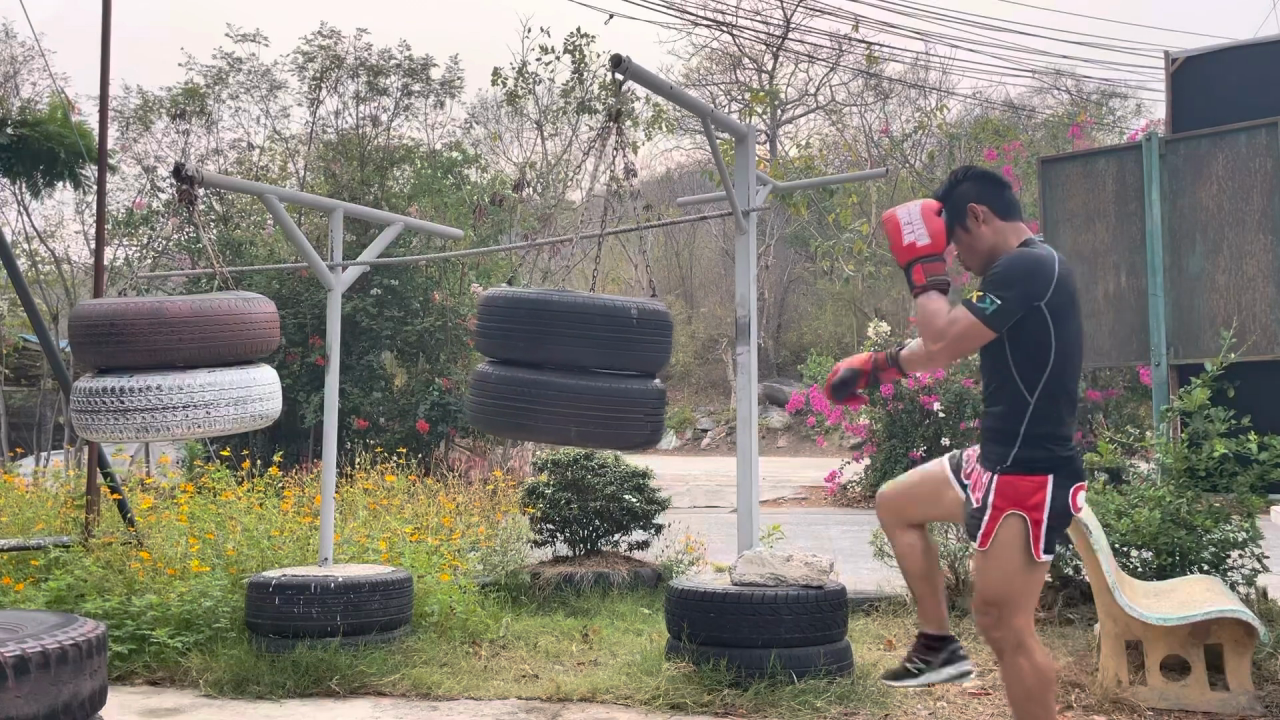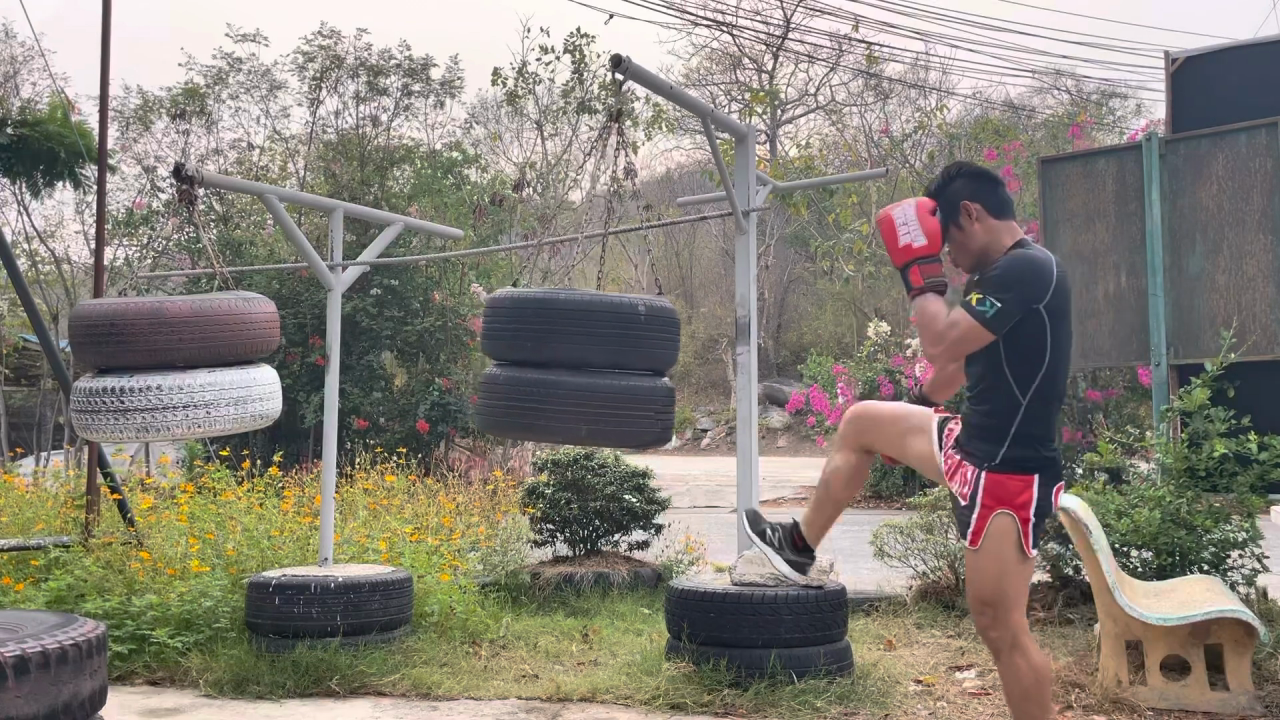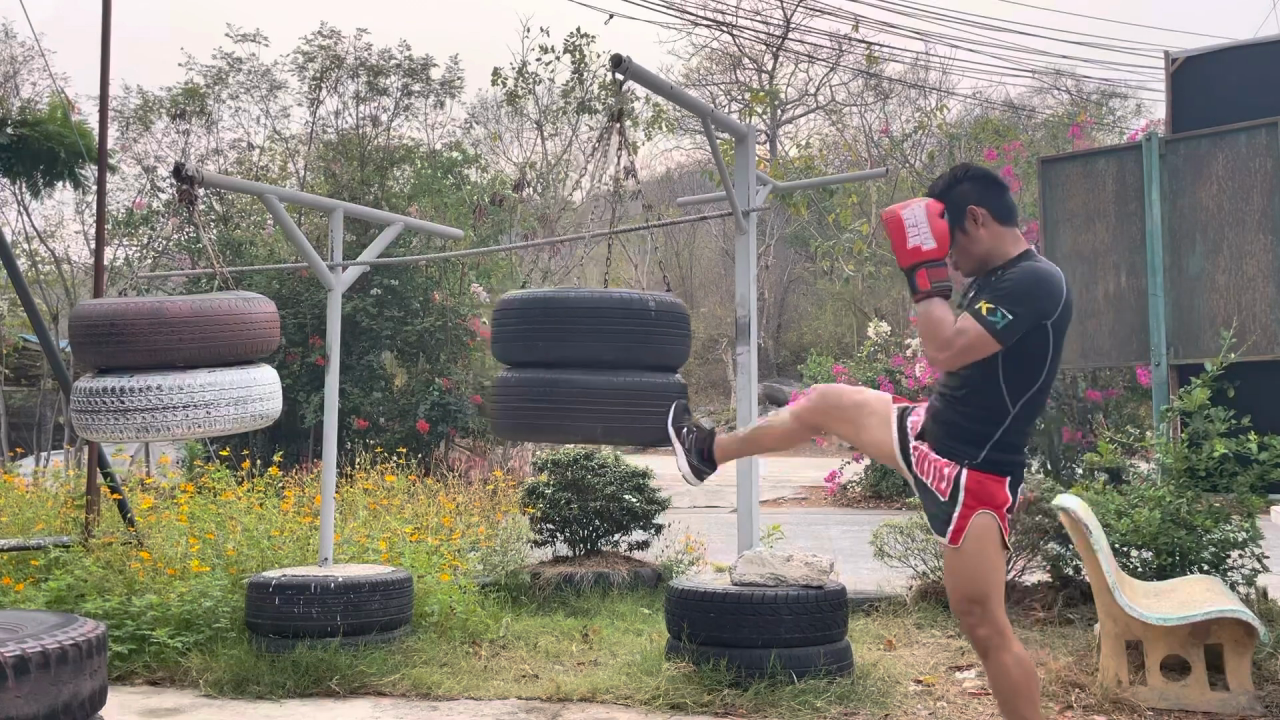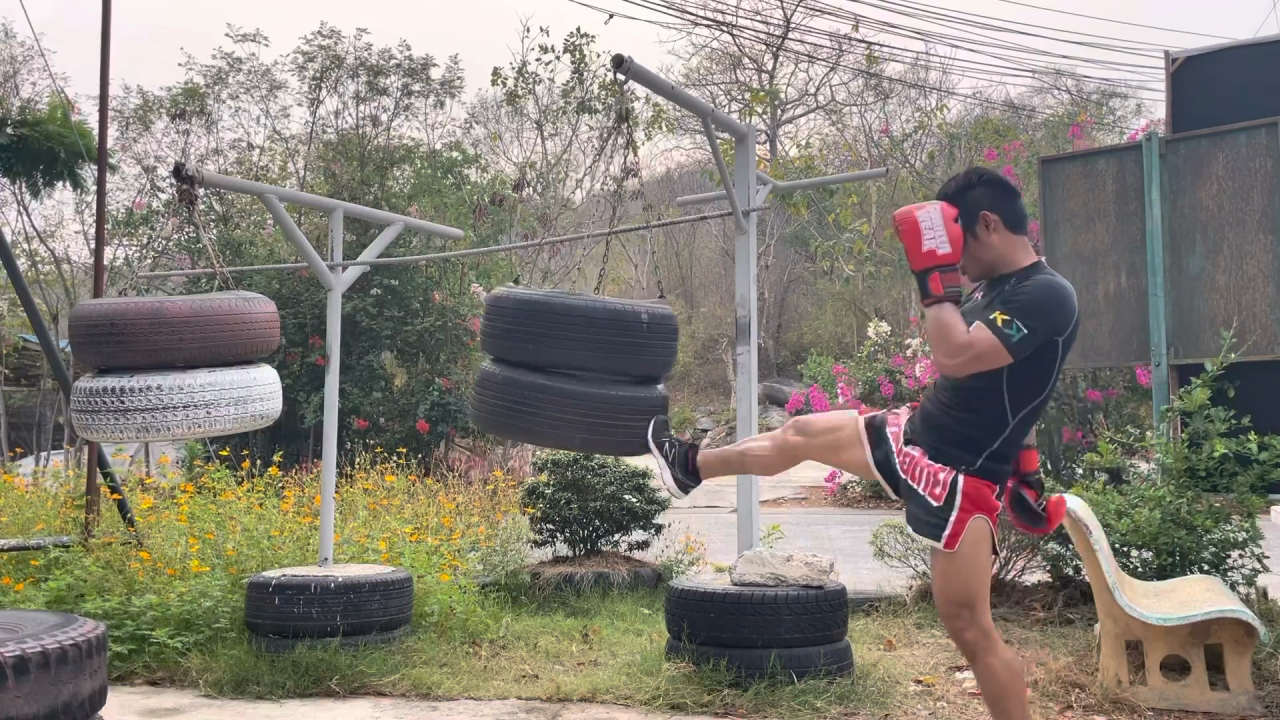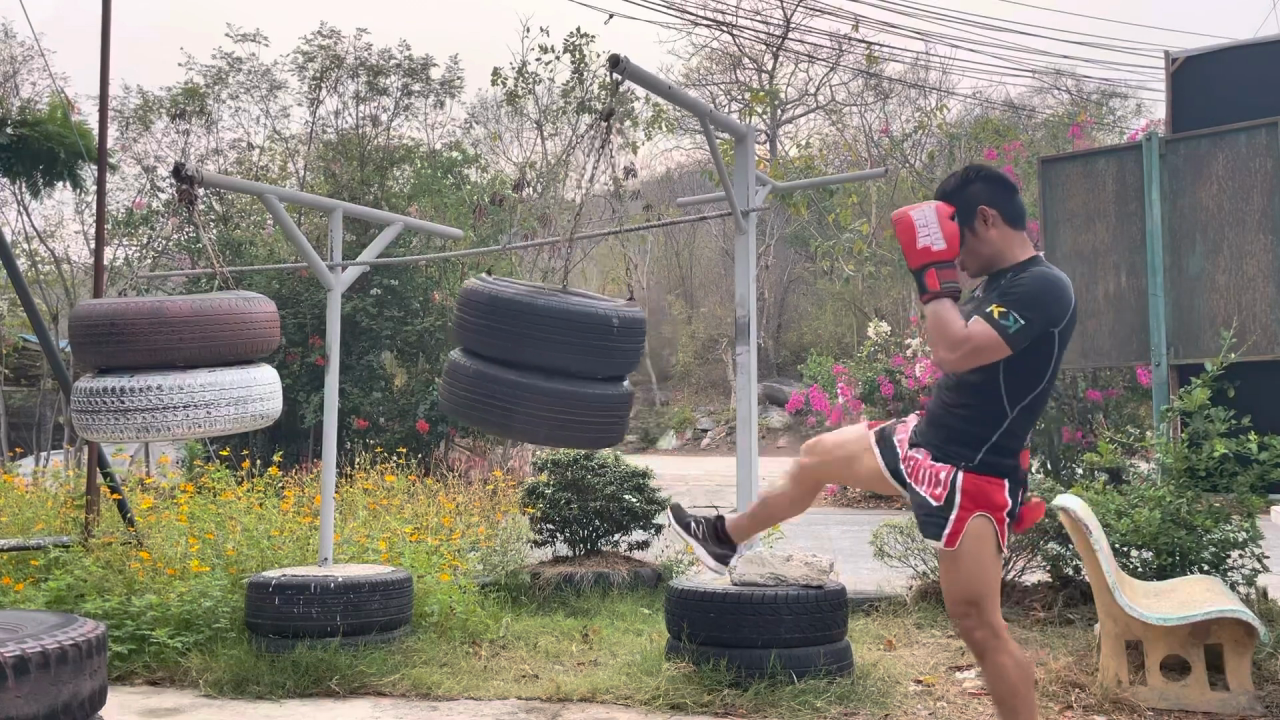
dt=0.1s
person 1, frame 1
left shoulder: (1026, 267)
right shoulder: (1022, 269)
left elbow: (942, 345)
right elbow: (948, 344)
left wrist: (921, 266)
right wrist: (883, 364)
left hip: (1028, 479)
right hip: (997, 465)
left knee: (1003, 626)
right knee: (893, 501)
right ankle: (937, 644)
person 1, frame 2
left shoulder: (1030, 270)
right shoulder: (1008, 268)
left elbow: (944, 346)
right elbow: (956, 362)
left wrist: (917, 267)
right wrist: (925, 404)
left hip: (1007, 473)
right hip: (970, 441)
left knee: (1000, 626)
right knee: (860, 421)
right ankle: (801, 543)
person 1, frame 3
left shoulder: (1038, 285)
right shoulder: (994, 277)
left elbow: (946, 351)
left wrist: (923, 269)
left hip: (976, 473)
right hip: (929, 433)
left knee: (984, 626)
right knee: (820, 404)
right ankle: (709, 453)
person 1, frame 4
left shoulder: (1047, 296)
right shoulder: (993, 287)
left elbow: (955, 358)
left wrist: (934, 276)
right wrist: (1028, 476)
left hip: (964, 481)
right hip: (911, 439)
left knee: (970, 628)
right knee: (803, 433)
right ankle: (692, 466)
person 1, frame 5
left shoulder: (1046, 289)
right shoulder: (995, 281)
left elbow: (955, 353)
left wrist: (933, 272)
left hip: (970, 479)
right hip: (920, 443)
left knee: (979, 626)
right knee: (816, 457)
right ankle: (724, 537)
